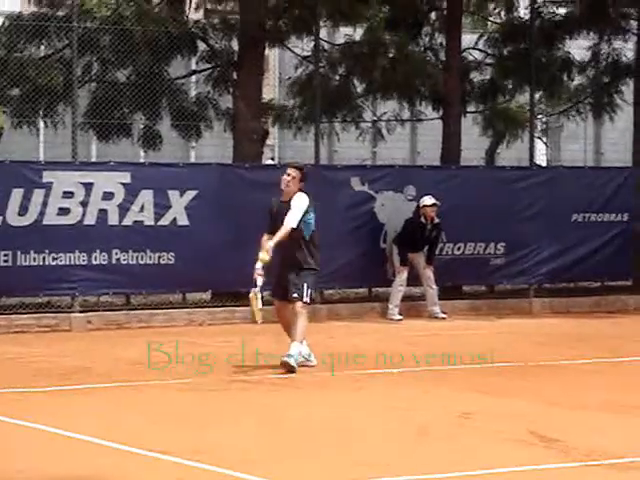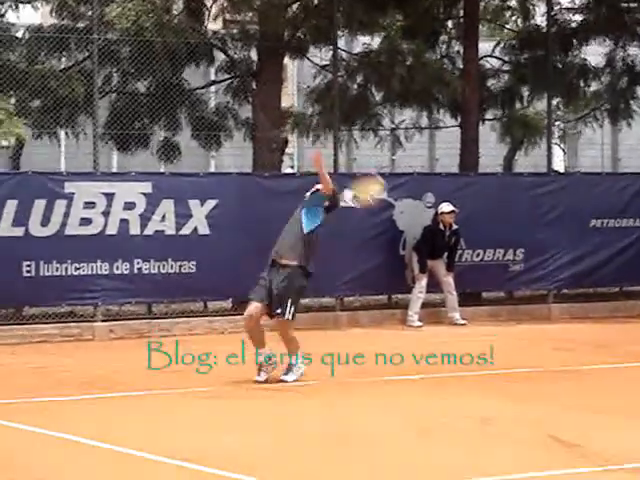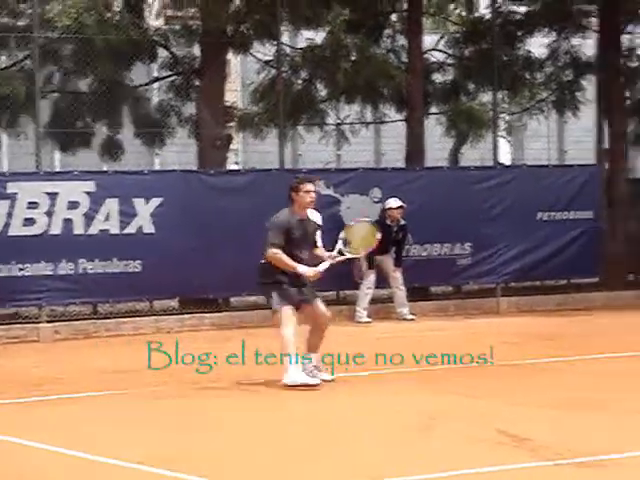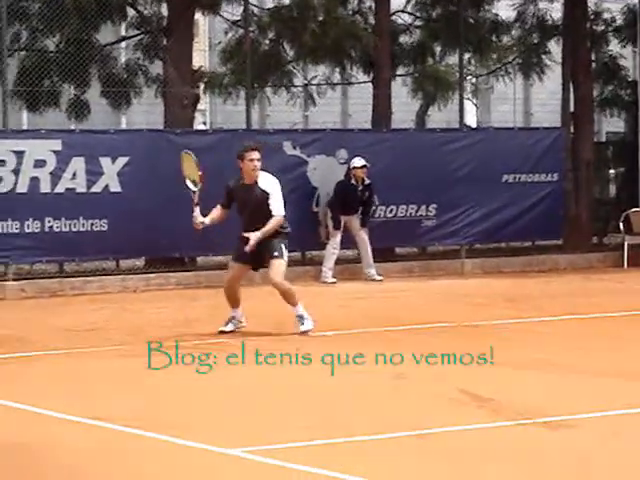
dt=1s
person 1, frame 1
left shoulder: (301, 202)
right shoulder: (276, 204)
left elbow: (288, 228)
right elbow: (269, 234)
left wrist: (271, 245)
right wrist: (260, 263)
left hip: (304, 265)
right hip: (285, 264)
left knee: (299, 307)
right knee: (281, 308)
left ankle: (293, 353)
right ankle: (304, 352)
person 1, frame 2
left shoulder: (319, 201)
right shoulder: (309, 200)
left elbow: (328, 187)
left wrist: (319, 166)
left hip: (292, 272)
right hip: (273, 270)
left knee: (282, 327)
right knee: (251, 316)
left ankle: (296, 363)
right ankle: (265, 359)
person 1, frame 3
left shoulder: (316, 219)
right shoulder: (282, 220)
left elbow: (315, 248)
right elbow: (272, 253)
left wrist: (326, 255)
right wrist: (301, 269)
left hip: (297, 278)
right hip: (277, 278)
left knee: (322, 319)
right knee: (289, 322)
left ankle: (311, 366)
right ankle: (293, 371)
person 1, frame 4
left shoulder: (270, 182)
right shoulder: (234, 186)
left elbow: (279, 217)
right elbow: (223, 208)
left wrist: (259, 234)
right wrist: (206, 220)
left hip: (274, 237)
right hip: (249, 238)
left knee: (277, 279)
right knee: (230, 282)
left ankle: (301, 315)
right ankle: (237, 317)
person 2, frame 1
left shoulder: (437, 225)
right shoulder: (412, 223)
left elbow: (433, 245)
right elbow: (402, 243)
left wrist: (429, 262)
right wrist: (403, 263)
left hip: (418, 252)
right hip: (401, 250)
left knee: (429, 278)
right knee: (401, 278)
left ankle: (435, 310)
right ankle: (392, 312)
person 2, frame 2
left shoulder: (455, 231)
right shoulder: (430, 230)
left elbow: (452, 251)
right elbow: (422, 251)
left wrist: (450, 269)
right wrist: (422, 271)
left hip: (438, 259)
right hip: (420, 257)
left knee: (449, 284)
right knee: (420, 285)
left ankle: (455, 317)
right ankle: (412, 318)
person 2, frame 3
left shoulder: (403, 226)
right shoulder: (378, 225)
left elbow: (400, 247)
left wrist: (398, 264)
right wrist: (371, 266)
left hip: (386, 254)
right hip: (369, 254)
left knee: (397, 279)
right knee: (369, 281)
left ankle: (403, 312)
right ankle: (360, 314)
person 2, frame 4
left shoulder: (368, 186)
right shoulder: (342, 185)
left elbow: (367, 206)
right elbow: (335, 206)
left wrist: (364, 223)
right wrist: (336, 225)
left hip: (354, 215)
right hip: (337, 214)
left knee: (364, 241)
right knee: (334, 242)
left ankle: (371, 273)
right ankle: (326, 275)
